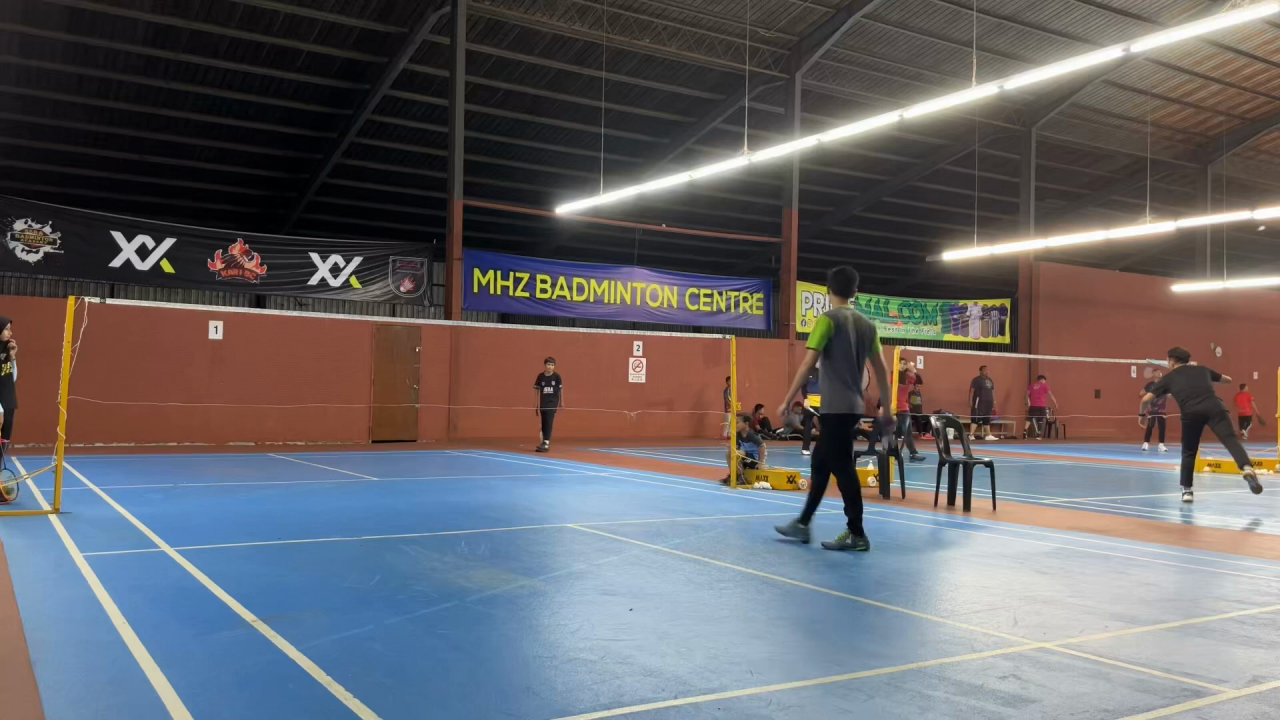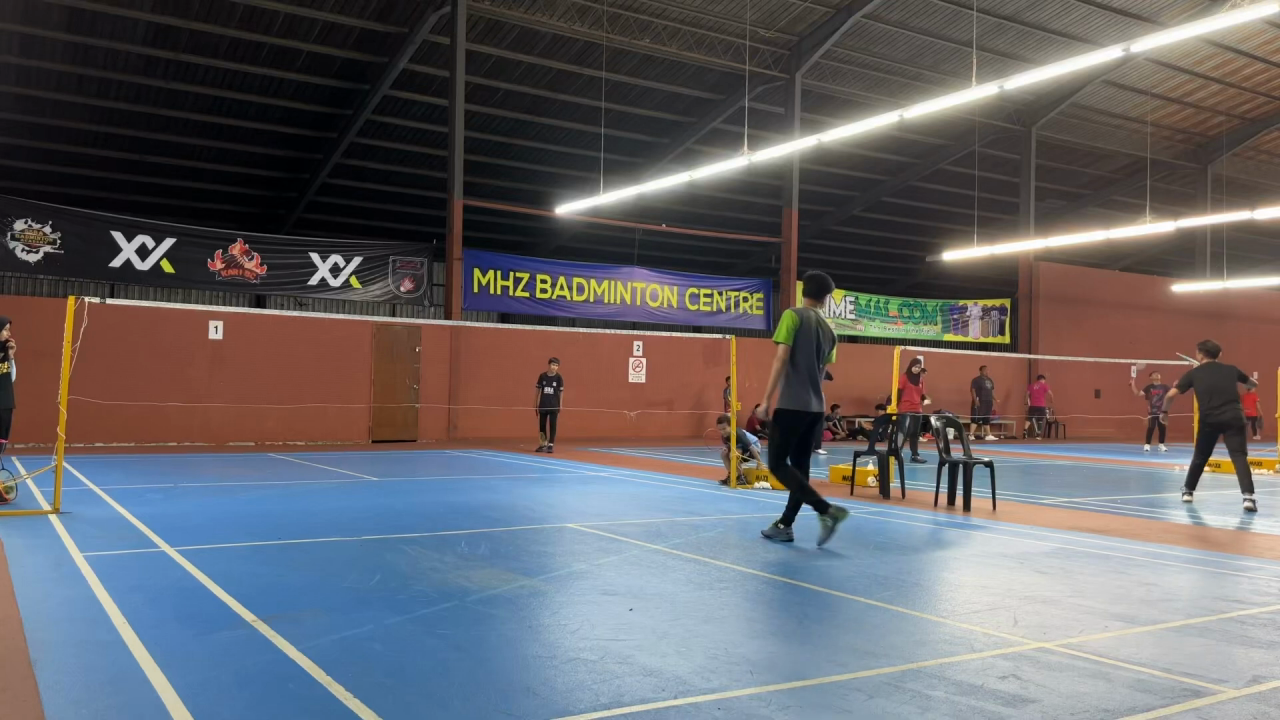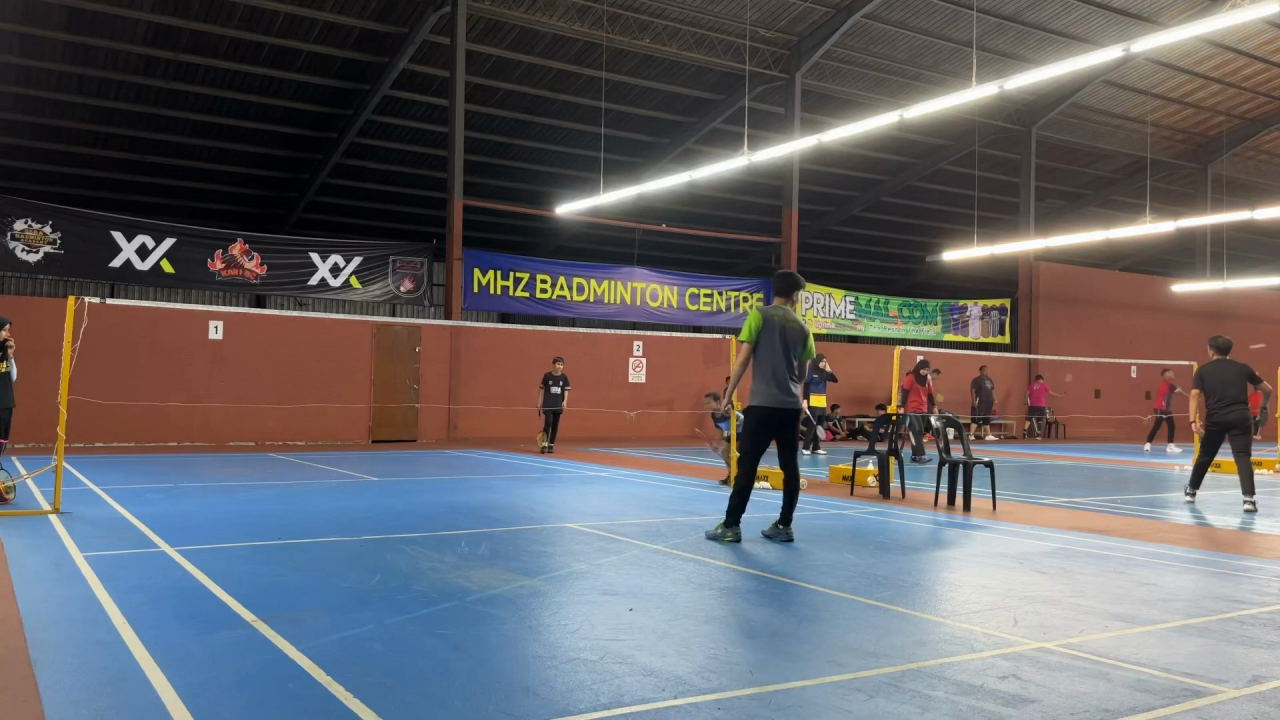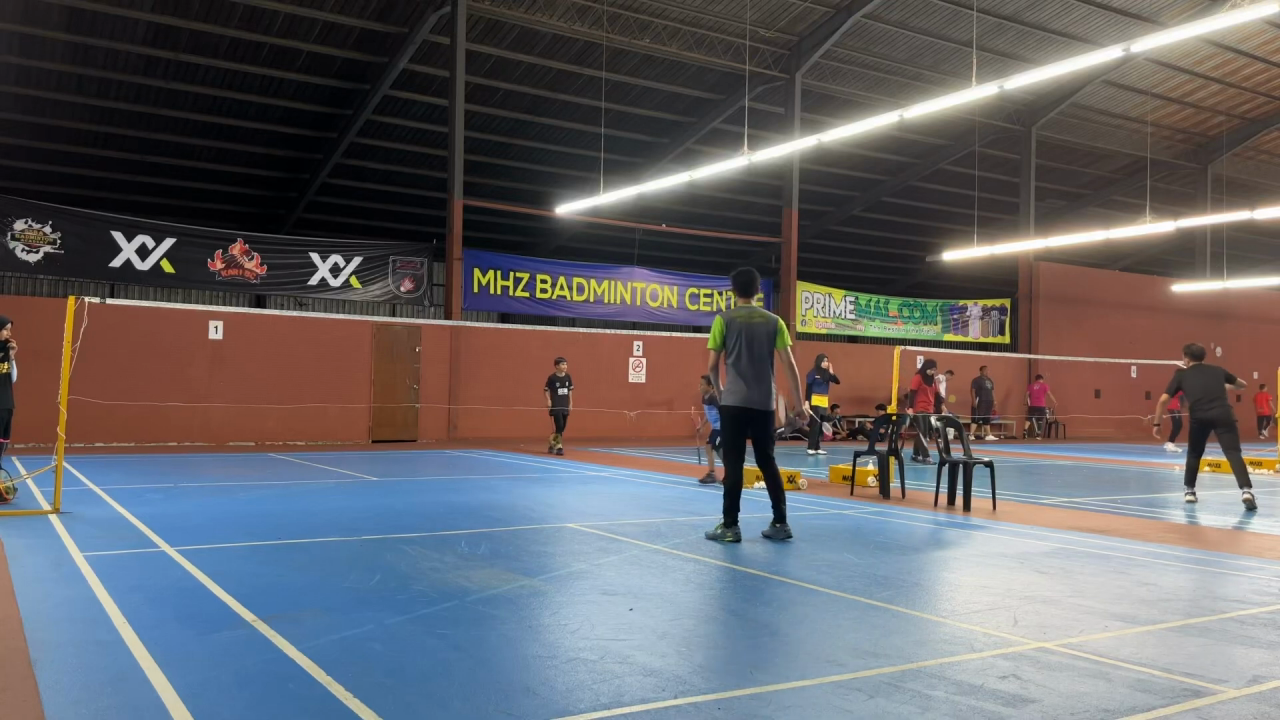
dt=0.4s
person 1, frame 1
left shoulder: (828, 319)
right shoulder: (867, 324)
left elbow: (808, 364)
right elbow: (880, 370)
left wrist: (787, 400)
right wrist: (886, 410)
left hip: (836, 407)
right hip: (852, 407)
left knee: (842, 468)
right knee: (820, 464)
left ankle: (856, 534)
right ankle: (803, 524)
person 1, frame 2
left shoulder: (793, 316)
right shoulder: (828, 329)
left elbow: (781, 359)
left wrist: (767, 399)
left hip: (791, 405)
right hip: (816, 408)
left knee: (778, 464)
right knee: (800, 465)
left ankle: (827, 510)
right ankle: (784, 524)
person 1, frame 3
left shoulder: (759, 315)
right shoulder: (802, 327)
left elbow: (744, 359)
left wrist: (729, 393)
left hip: (763, 403)
right hip: (792, 406)
left knee: (747, 464)
right knee: (790, 466)
left ankle: (730, 525)
right ankle: (784, 525)
person 1, frame 4
left shoulder: (724, 320)
right shoulder: (773, 322)
left elbow: (712, 365)
right elbow: (789, 365)
left wrist: (720, 389)
right wrist: (800, 404)
left hip: (734, 403)
right hip: (765, 404)
left knee: (733, 465)
right knee: (767, 462)
left ankle: (730, 526)
right ankle: (780, 523)
